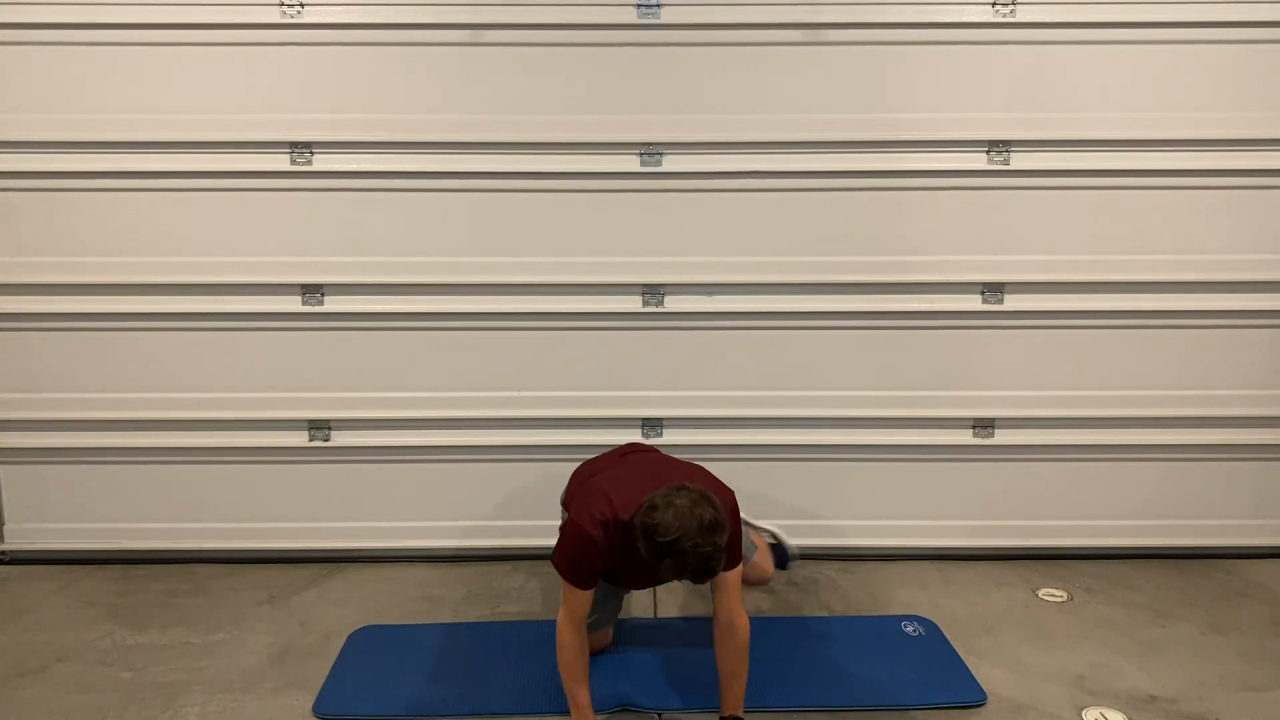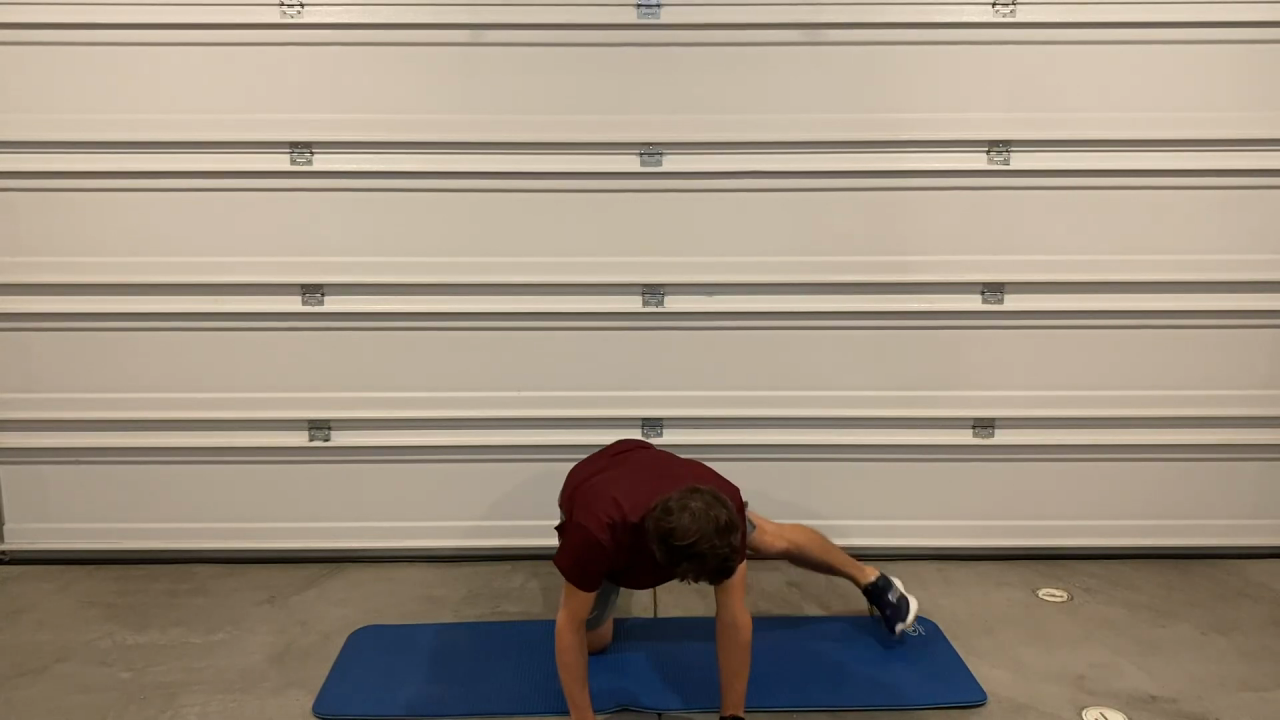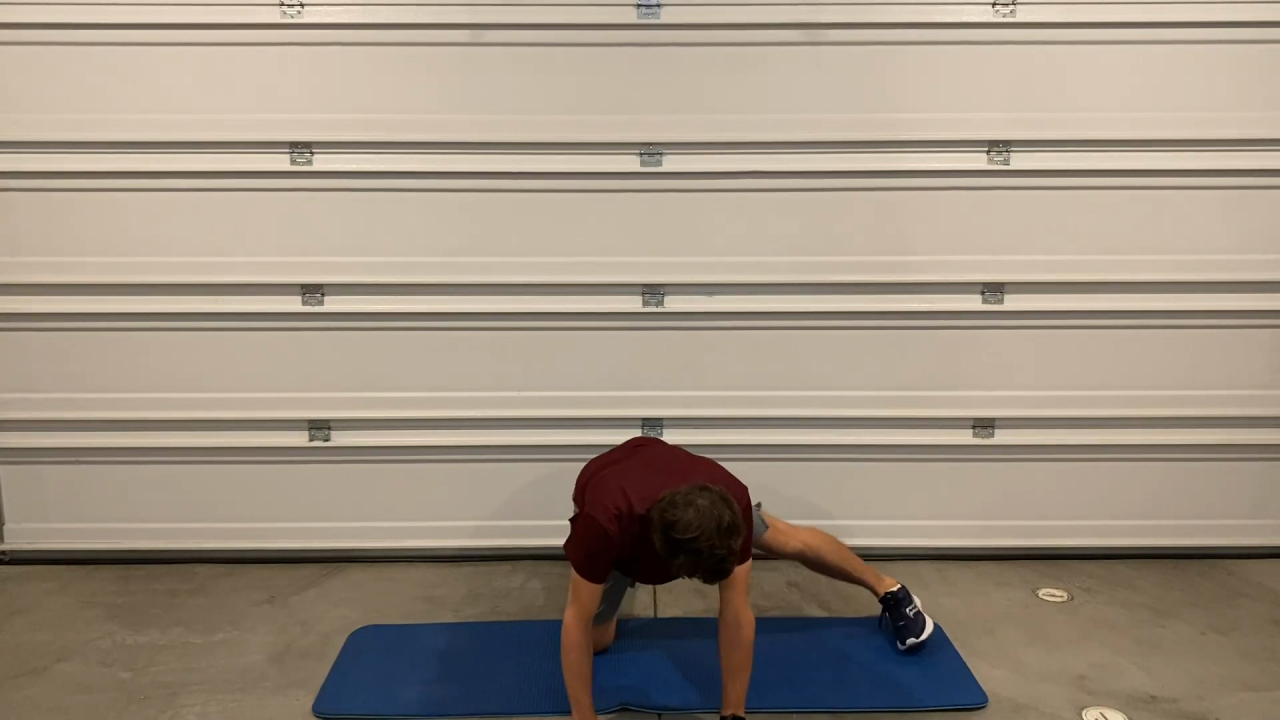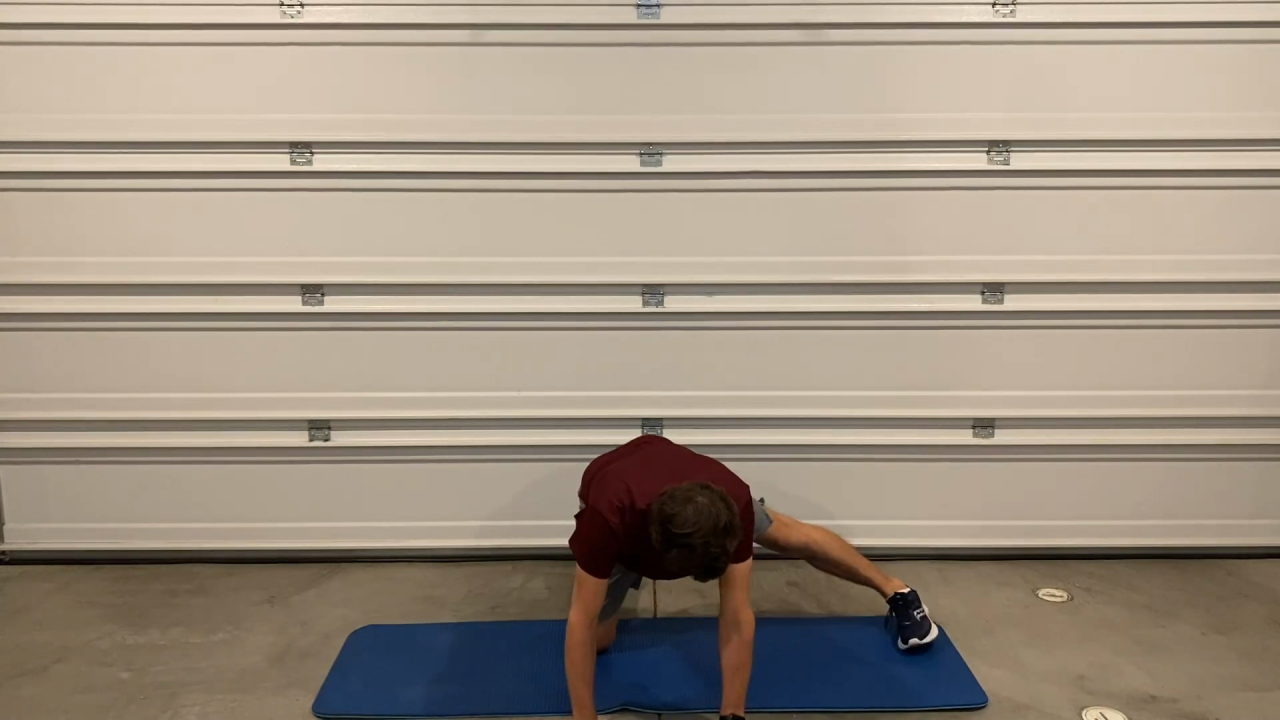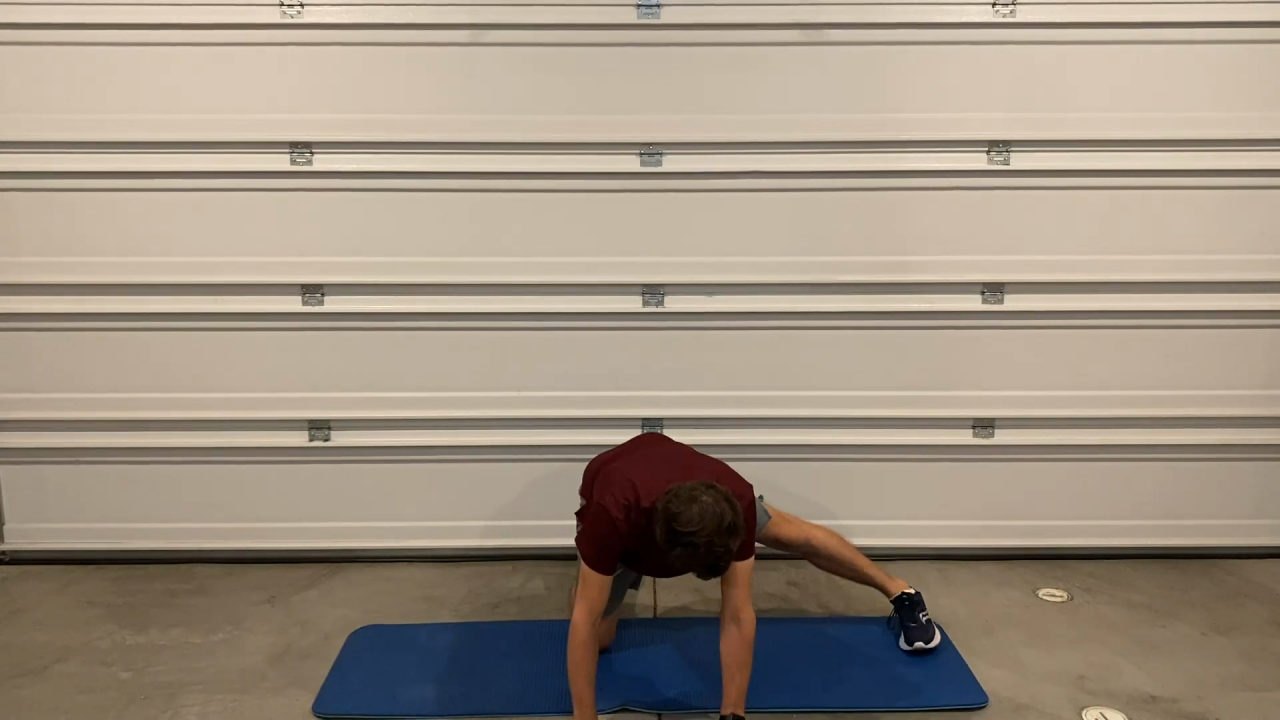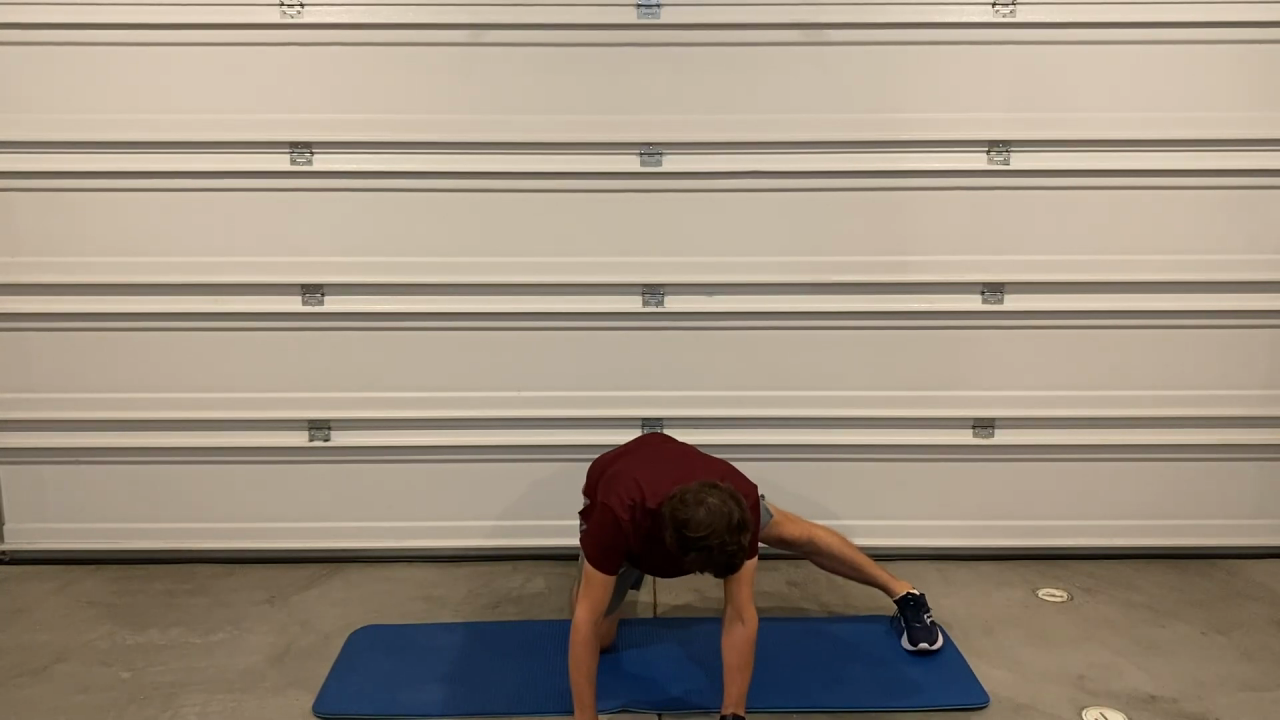
dt=0.3s
person 1, frame 1
left shoulder: (718, 507)
right shoulder: (593, 530)
left elbow: (732, 617)
right elbow: (569, 623)
right hip: (601, 519)
left knee: (759, 572)
right knee: (594, 640)
left ankle: (747, 536)
person 1, frame 2
left shoulder: (721, 505)
right shoulder: (597, 531)
left elbow: (733, 617)
right elbow: (569, 627)
left knee: (774, 542)
right knee: (594, 639)
left ankle: (868, 579)
person 1, frame 3
left shoulder: (729, 503)
right shoulder: (605, 523)
left elbow: (737, 617)
right elbow: (577, 623)
left hip: (670, 473)
right hip: (616, 517)
left knee: (787, 541)
right knee: (597, 637)
left ankle: (888, 590)
person 1, frame 4
left shoulder: (732, 502)
right shoulder: (610, 517)
left elbow: (736, 615)
right elbow: (582, 621)
left hip: (682, 477)
right hip: (621, 507)
left knee: (791, 536)
right knee: (599, 636)
left ankle: (895, 591)
person 1, frame 5
left shoulder: (734, 503)
right shoulder: (613, 514)
left elbow: (738, 615)
right elbow: (584, 621)
left hip: (687, 479)
left knee: (791, 534)
right knee: (598, 635)
left ankle: (899, 592)
person 1, frame 6
left shoulder: (739, 501)
right shoulder: (619, 514)
left elbow: (740, 614)
right elbow: (586, 621)
left hip: (681, 471)
left knee: (794, 534)
right knee: (600, 635)
left ankle: (903, 593)
right ankle: (610, 574)
